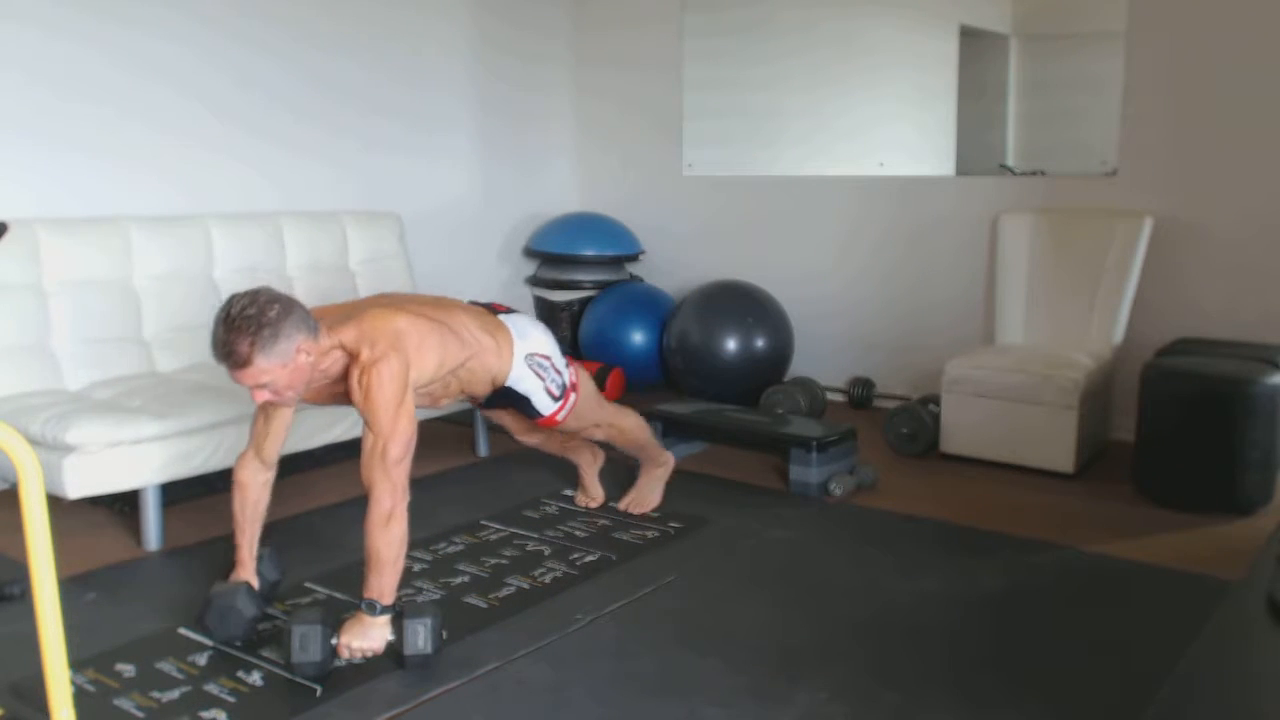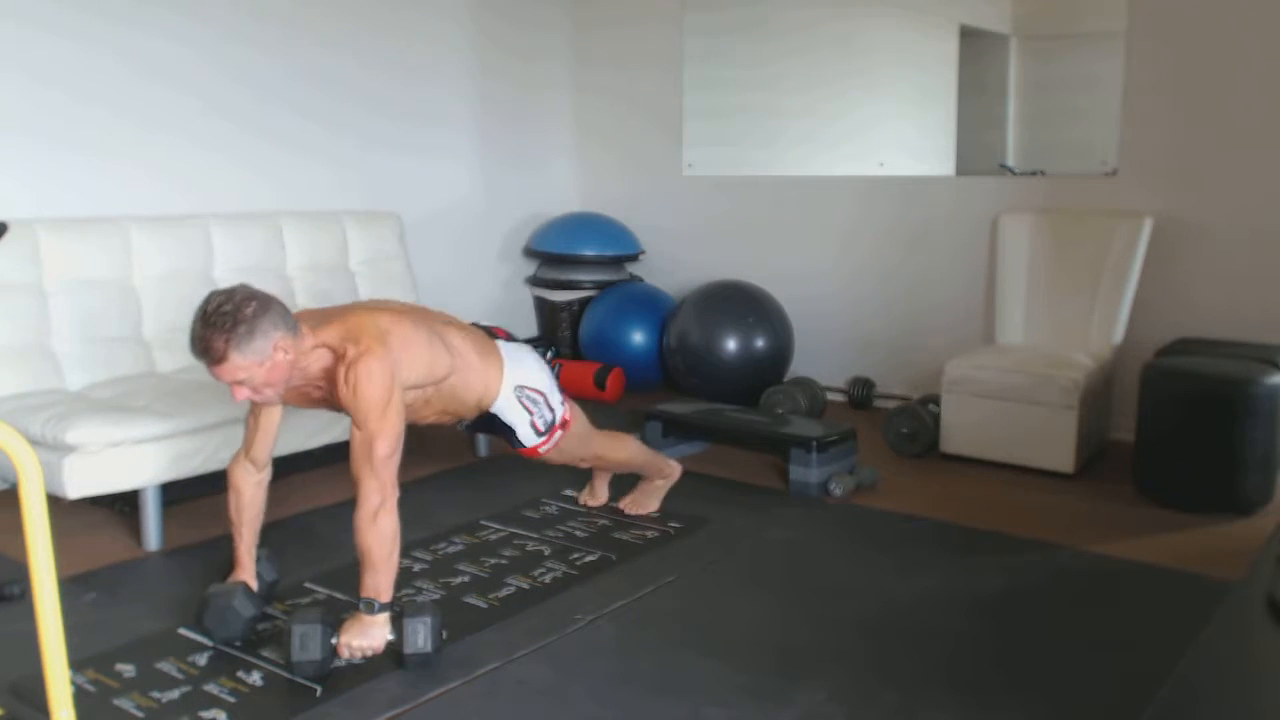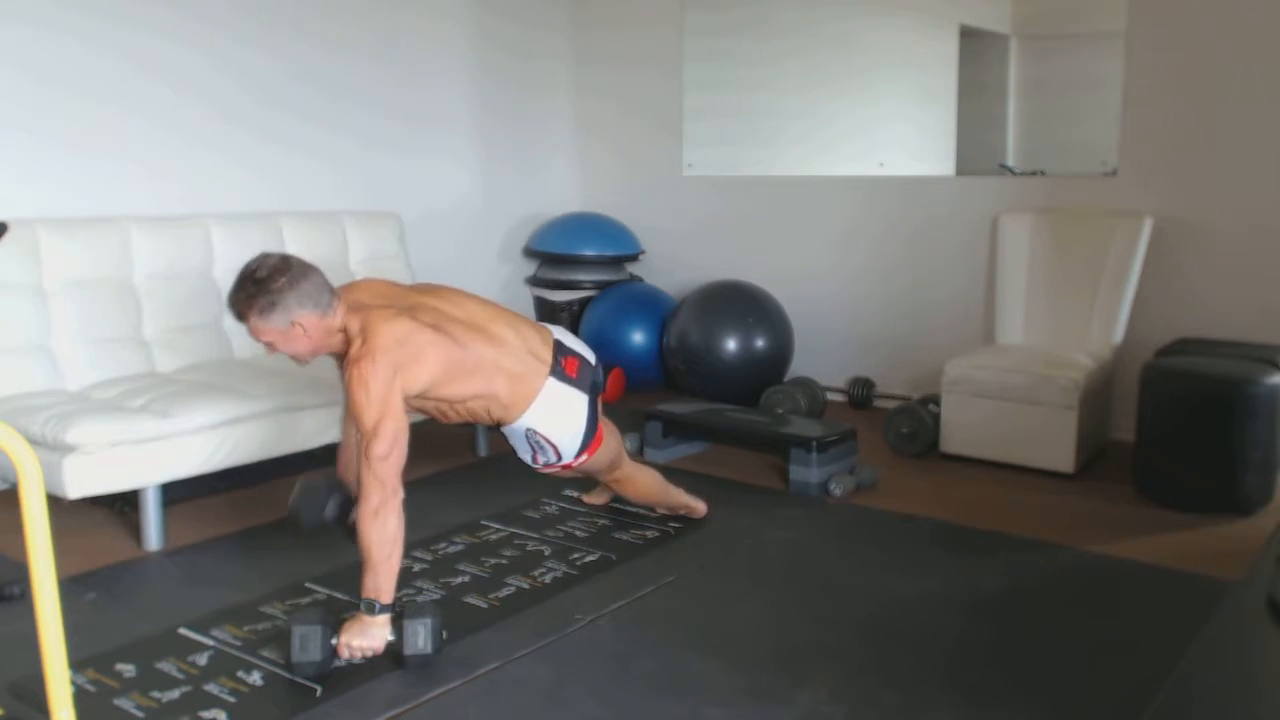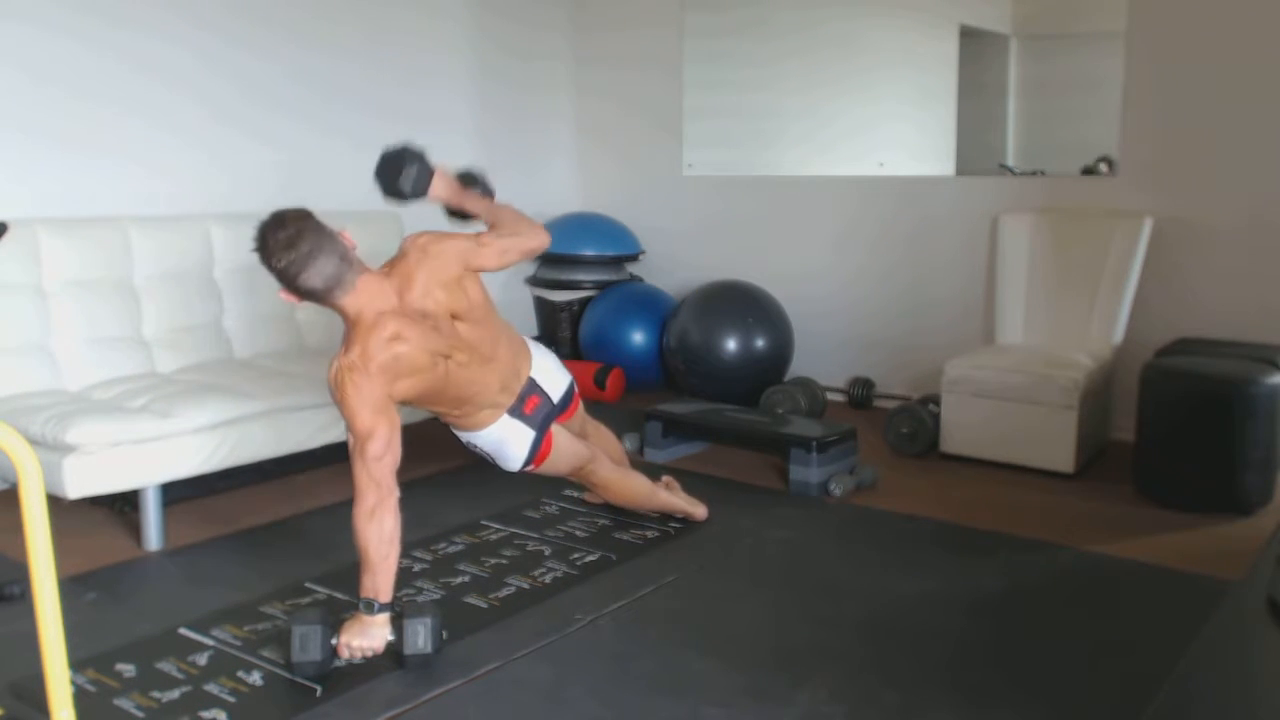
dt=0.5s
person 1, frame 1
left shoulder: (376, 363)
right shoulder: (289, 353)
left elbow: (389, 498)
right elbow: (256, 464)
left wrist: (375, 614)
right wrist: (245, 567)
left hip: (515, 350)
right hip: (473, 332)
left knee: (596, 420)
right knee: (528, 431)
left ankle: (656, 462)
right ankle: (585, 461)
person 1, frame 2
left shoulder: (363, 362)
right shoulder: (276, 355)
left elbow: (377, 498)
right elbow: (250, 467)
left wrist: (373, 614)
right wrist: (244, 568)
left hip: (507, 379)
right hip: (459, 380)
left knee: (586, 448)
left ankle: (661, 470)
right ankle: (599, 476)
person 1, frame 3
left shoulder: (371, 363)
right shoulder: (352, 297)
left elbow: (382, 496)
left wrist: (374, 615)
right wrist: (346, 475)
left hip: (548, 412)
right hip: (560, 352)
left knee: (612, 468)
right knee: (596, 434)
left ankle: (684, 505)
right ankle: (613, 477)
person 1, frame 4
left shoulder: (358, 372)
right shoulder: (430, 254)
left elbow: (378, 497)
right elbow: (534, 237)
left wrist: (374, 615)
right wrist: (458, 194)
left hip: (503, 429)
right hip: (537, 370)
left knee: (591, 468)
right knee: (586, 429)
left ankle: (683, 506)
right ankle: (630, 481)
